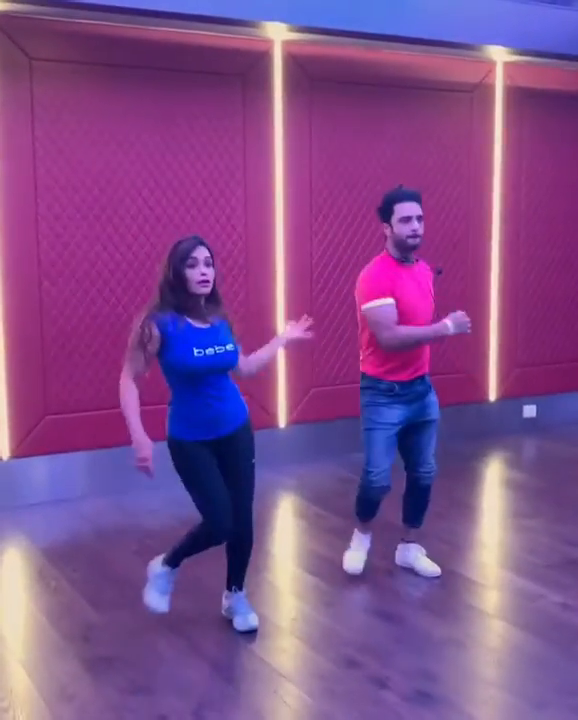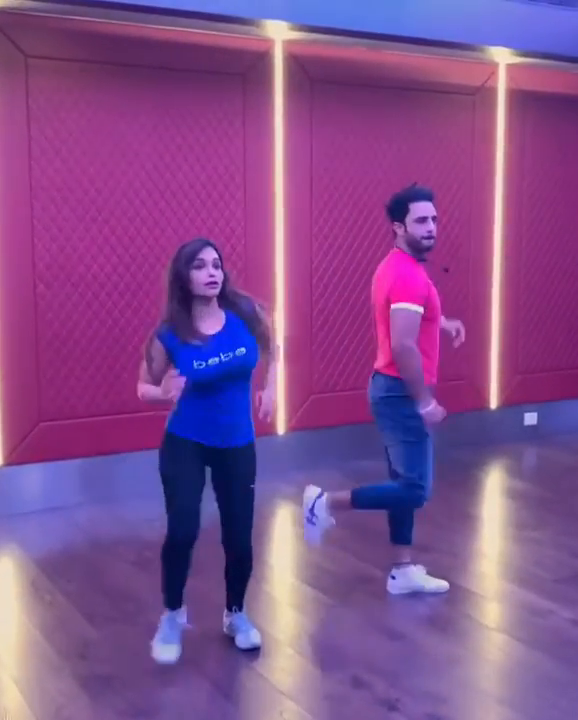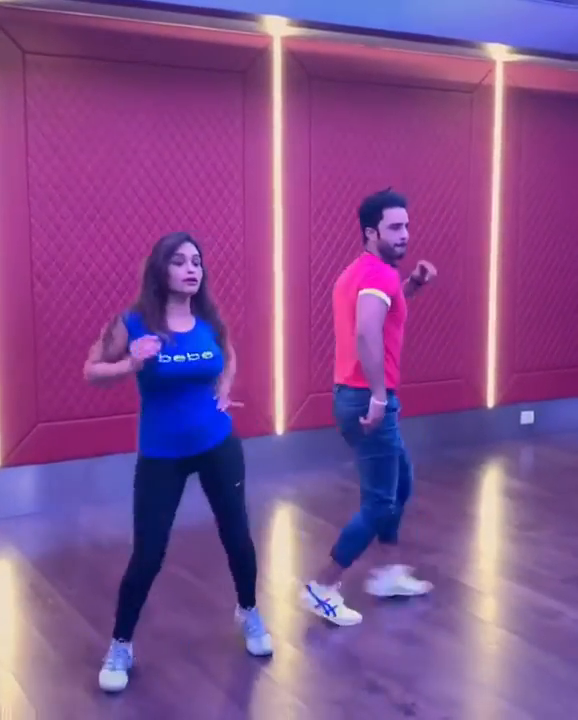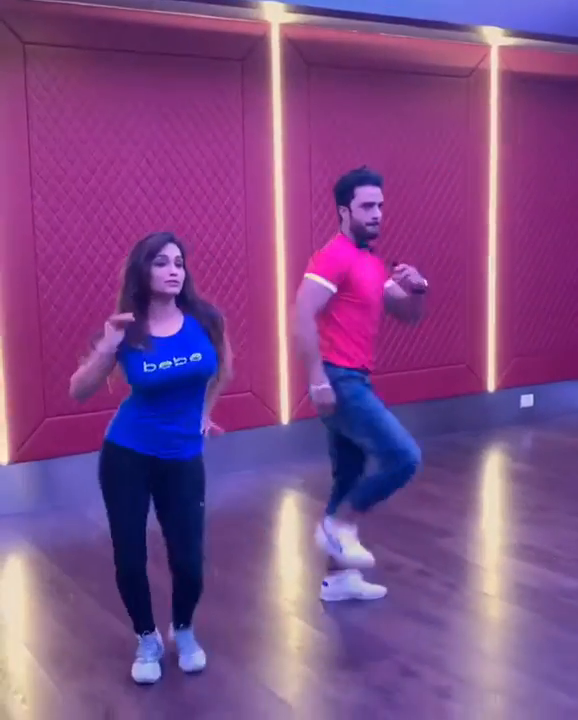
dt=0.4s
person 1, frame 1
left shoulder: (220, 321)
right shoulder: (160, 325)
right elbow: (129, 380)
left wrist: (280, 340)
right wrist: (139, 437)
left hip: (236, 430)
right hip: (190, 439)
left knee: (242, 520)
right knee: (220, 522)
left ankle: (235, 596)
right ankle: (164, 566)
person 1, frame 2
left shoulder: (244, 313)
right shoulder: (168, 336)
left elbow: (269, 349)
right elbow: (145, 386)
left wrist: (266, 391)
right wrist: (163, 393)
left hip: (237, 443)
right hip: (186, 441)
left knee: (239, 539)
right knee: (183, 530)
left ankle: (236, 616)
right ankle: (173, 616)
person 1, frame 3
left shoulder: (210, 322)
right shoulder: (134, 325)
right elbow: (90, 373)
left wrist: (221, 393)
right wrist: (130, 364)
left hip: (217, 445)
right hip: (159, 455)
left knee: (237, 539)
right knee: (148, 556)
left ankle: (249, 616)
right ankle: (120, 648)
person 1, frame 4
left shoulder: (204, 319)
right shoulder: (122, 332)
left elbow: (223, 364)
right elbow: (78, 392)
left wrist: (202, 410)
right wrist: (108, 347)
left hip: (183, 456)
right hip: (126, 454)
left knee: (187, 560)
right knee: (130, 559)
left ankle: (183, 632)
right ankle: (148, 639)
person 2, frame 1
left shoulder: (425, 271)
right shoulder: (375, 277)
right elbow: (390, 338)
right wrist: (446, 328)
left hip: (421, 388)
right hip: (383, 393)
left knee: (423, 474)
right knee: (376, 478)
left ankle: (409, 547)
right ankle: (361, 534)
person 2, frame 2
left shoulder: (398, 267)
right shoulder: (409, 276)
right elbow: (404, 347)
left wrist: (439, 323)
right wrist: (426, 402)
left hip: (394, 388)
right hip: (402, 393)
left knee: (406, 483)
right knee: (413, 489)
left ankle: (404, 571)
right ankle: (326, 502)
person 2, frame 3
left shoulder: (360, 273)
right shoulder: (380, 274)
right elbow: (366, 333)
left wrist: (414, 283)
right wrist: (378, 397)
left hip: (355, 397)
right hip: (369, 402)
left knee: (401, 483)
right knee: (381, 502)
left ankle: (388, 573)
right ankle: (322, 588)
person 2, frame 4
left shoulder: (371, 263)
right shoulder: (334, 257)
left elbow: (409, 315)
right elbow: (303, 317)
left wrist: (417, 287)
right wrist: (317, 380)
left hip: (357, 381)
right hip: (339, 382)
left knee: (350, 480)
right knee: (405, 458)
left ankle: (339, 577)
right ankle: (338, 522)
